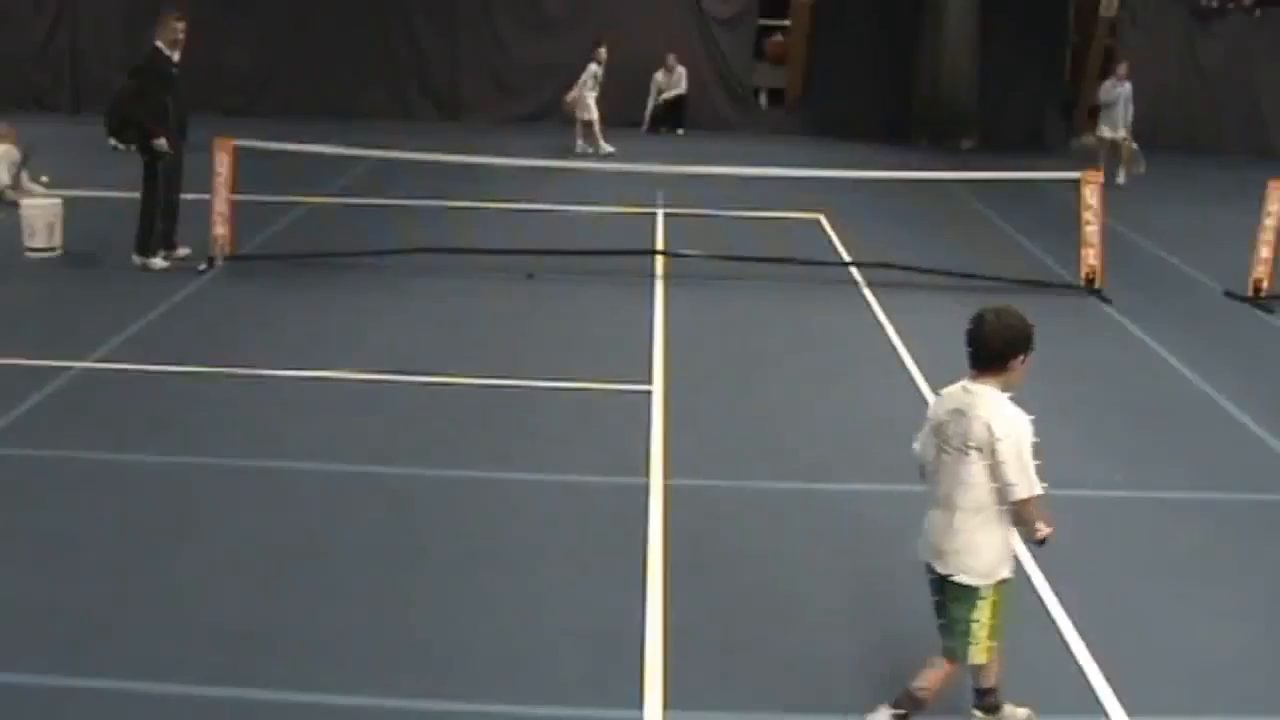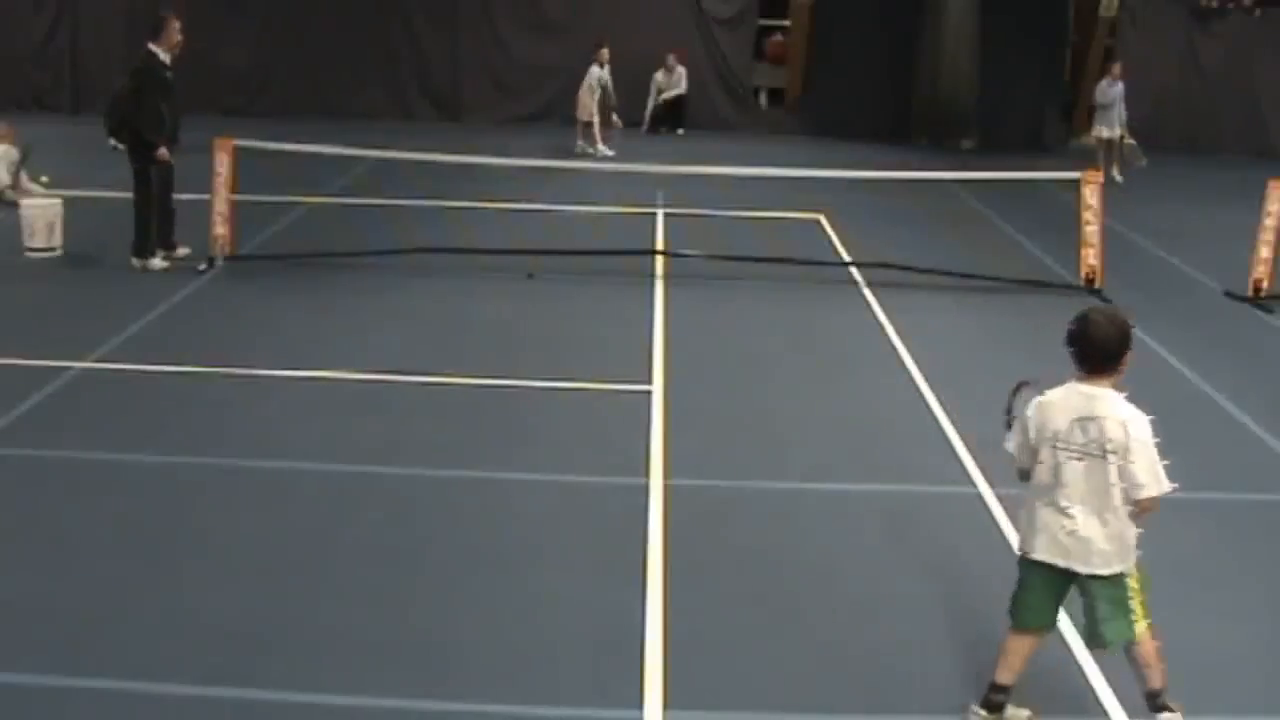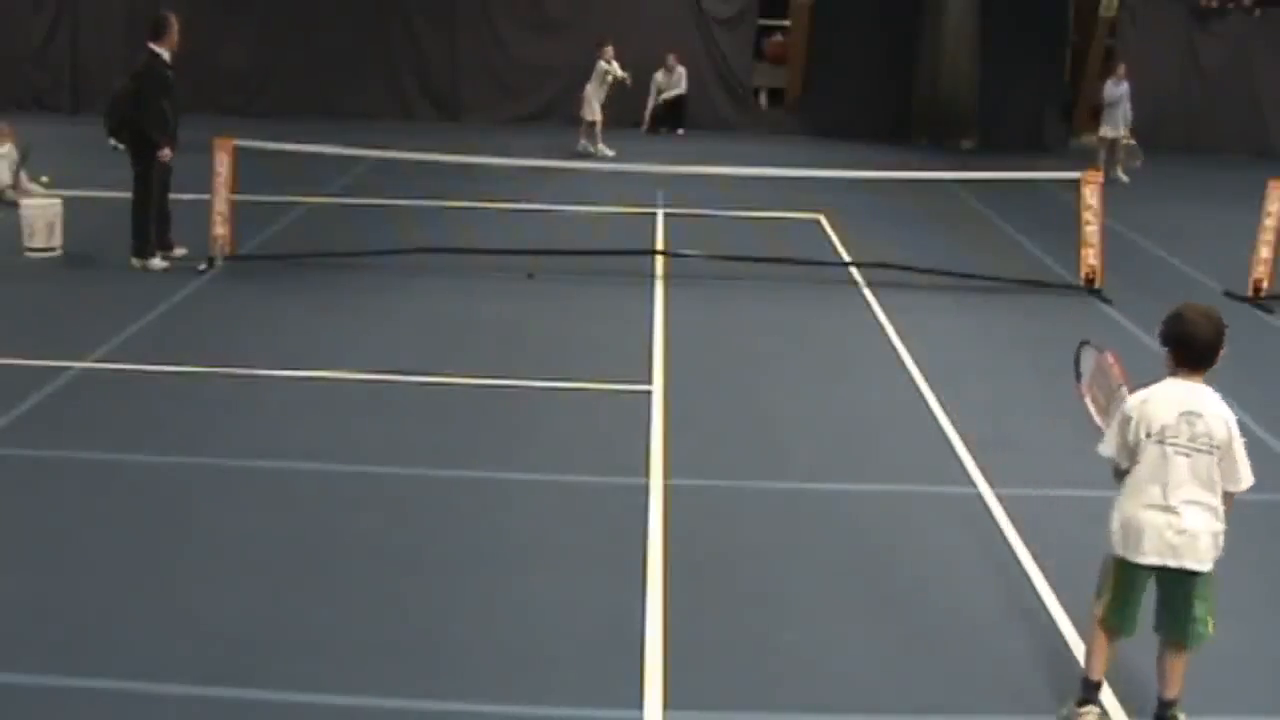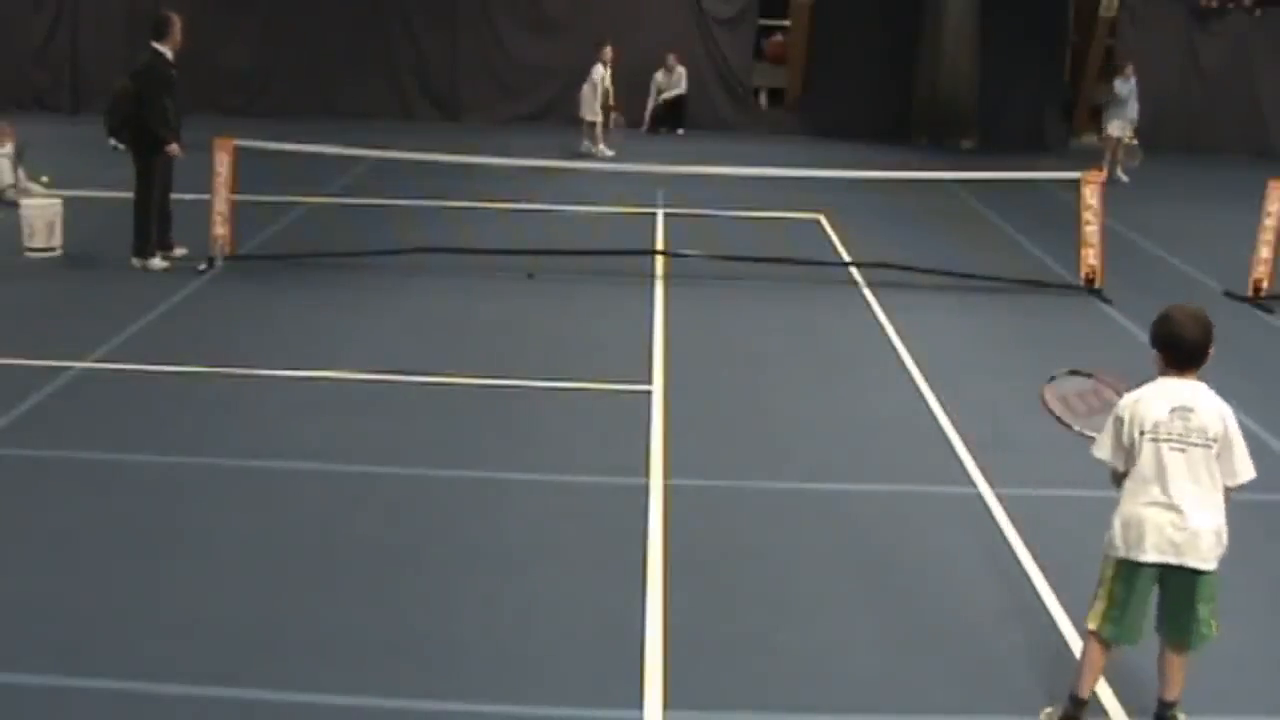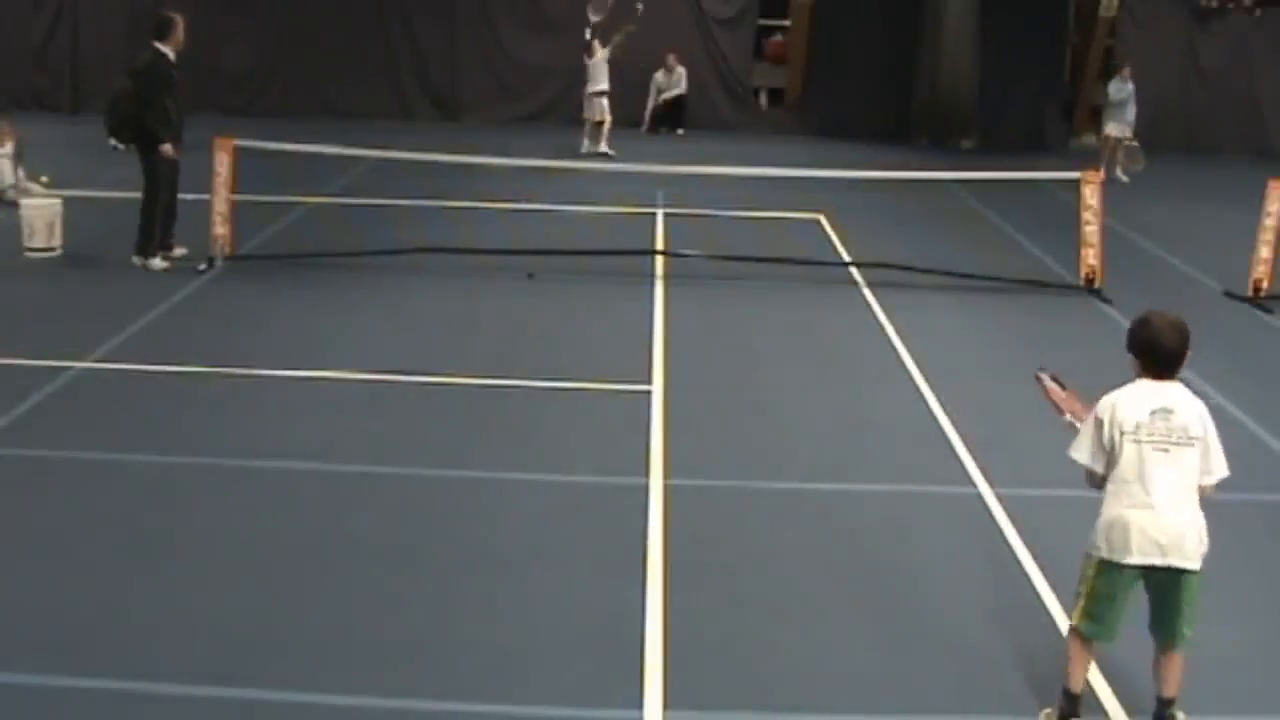
dt=0.4s
person 1, frame 1
left shoulder: (943, 401)
right shoulder: (1008, 421)
right elbow: (1022, 501)
right wrist: (1038, 527)
left hip: (941, 541)
right hip: (979, 552)
left knee: (972, 633)
right knee: (959, 651)
person 1, frame 2
left shoulder: (1043, 406)
right shoulder: (1130, 421)
left elbow: (1024, 471)
right elbow: (1147, 500)
right wrist: (1127, 514)
left hip: (1046, 539)
right hip: (1105, 545)
left knee: (1025, 625)
right knee: (1136, 630)
person 1, frame 3
left shoulder: (1140, 403)
right shoulder: (1223, 416)
left elbow: (1120, 470)
right elbow: (1230, 491)
left hip: (1137, 531)
right hip: (1194, 539)
left knee: (1107, 618)
right knee: (1178, 636)
person 1, frame 4
left shoulder: (1133, 403)
right shoulder: (1219, 411)
left elbow: (1118, 475)
right elbow: (1229, 486)
left hip: (1138, 532)
right hip: (1197, 538)
left knee: (1104, 628)
right knee: (1179, 637)
person 1, frame 5
left shoulder: (1113, 405)
right shoulder: (1196, 411)
left elbow: (1095, 477)
right elbow: (1206, 486)
left hip: (1124, 533)
right hip: (1182, 539)
left knee: (1084, 626)
right knee: (1173, 635)
person 2, frame 1
left shoulder: (172, 62)
right shoulder: (151, 63)
right elbow: (138, 103)
right wrist: (154, 134)
left hip: (173, 139)
right hip: (157, 140)
left knee: (172, 194)
right knee: (155, 195)
left ankle: (167, 244)
right ankle: (144, 252)
person 2, frame 2
left shoulder: (162, 64)
right shoulder: (146, 67)
right elbow: (141, 111)
right wrist: (156, 144)
left hip: (162, 143)
right hip: (148, 146)
left knee: (165, 195)
right knee: (148, 197)
left ankle: (166, 244)
right ankle: (142, 253)
person 2, frame 3
left shoulder: (160, 63)
right shoulder: (149, 67)
right elbow: (145, 111)
right wrist: (159, 144)
left hip: (161, 142)
right hip: (148, 145)
left knee: (160, 195)
right knee: (146, 197)
left ankle: (163, 244)
right ankle: (142, 253)
person 2, frame 4
left shoulder: (162, 62)
right shoulder: (151, 65)
right elbow: (150, 109)
left wrist: (171, 138)
right wrist: (167, 140)
left hip: (162, 141)
right hip: (151, 143)
left knee: (162, 195)
right knee: (148, 196)
left ankle: (163, 244)
right ankle: (143, 253)
person 2, frame 5
left shoulder: (165, 62)
right shoulder: (153, 65)
right elbow: (149, 107)
right wrist: (162, 140)
left hip: (168, 140)
right hip: (156, 142)
left knee: (168, 194)
right knee: (156, 195)
left ankle: (164, 244)
right ankle: (144, 252)
